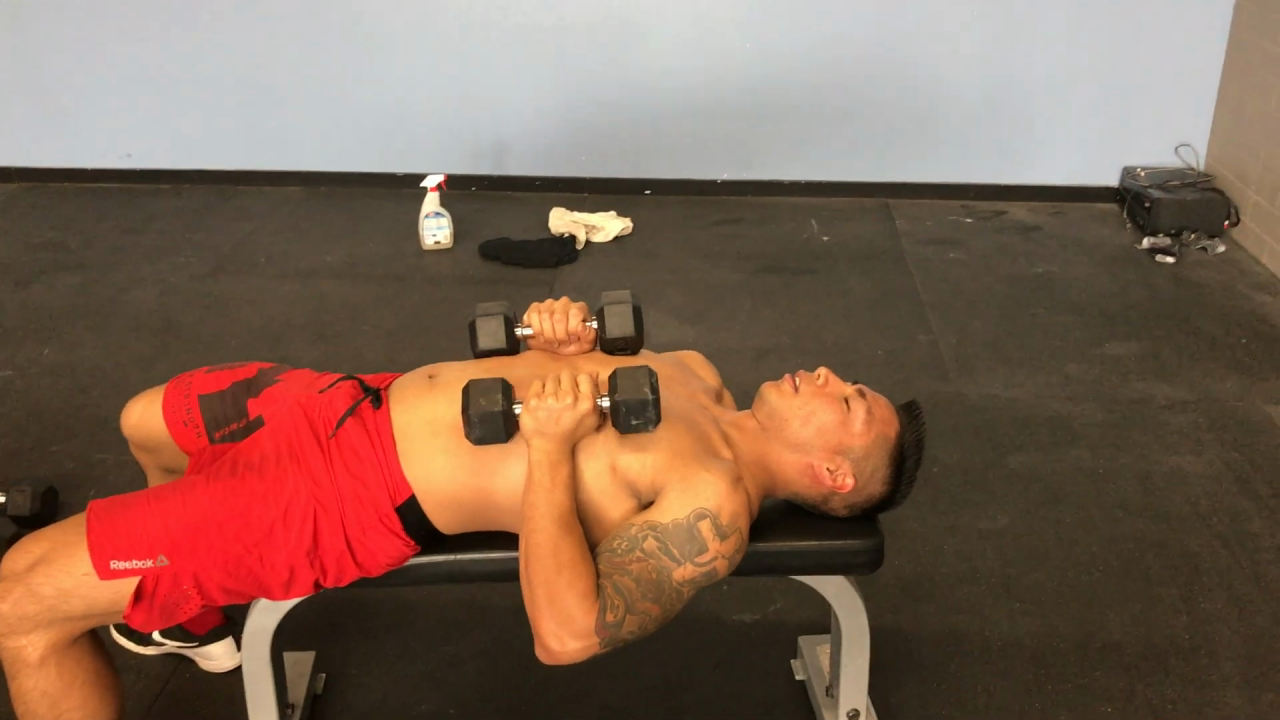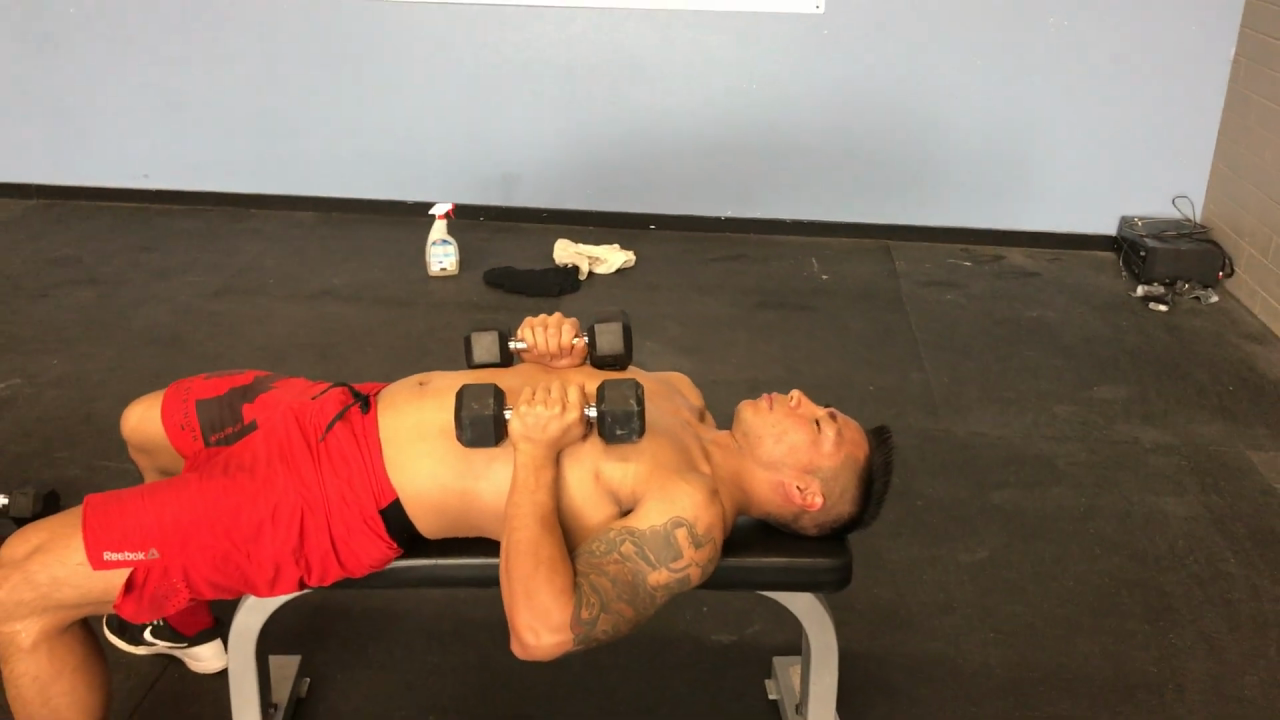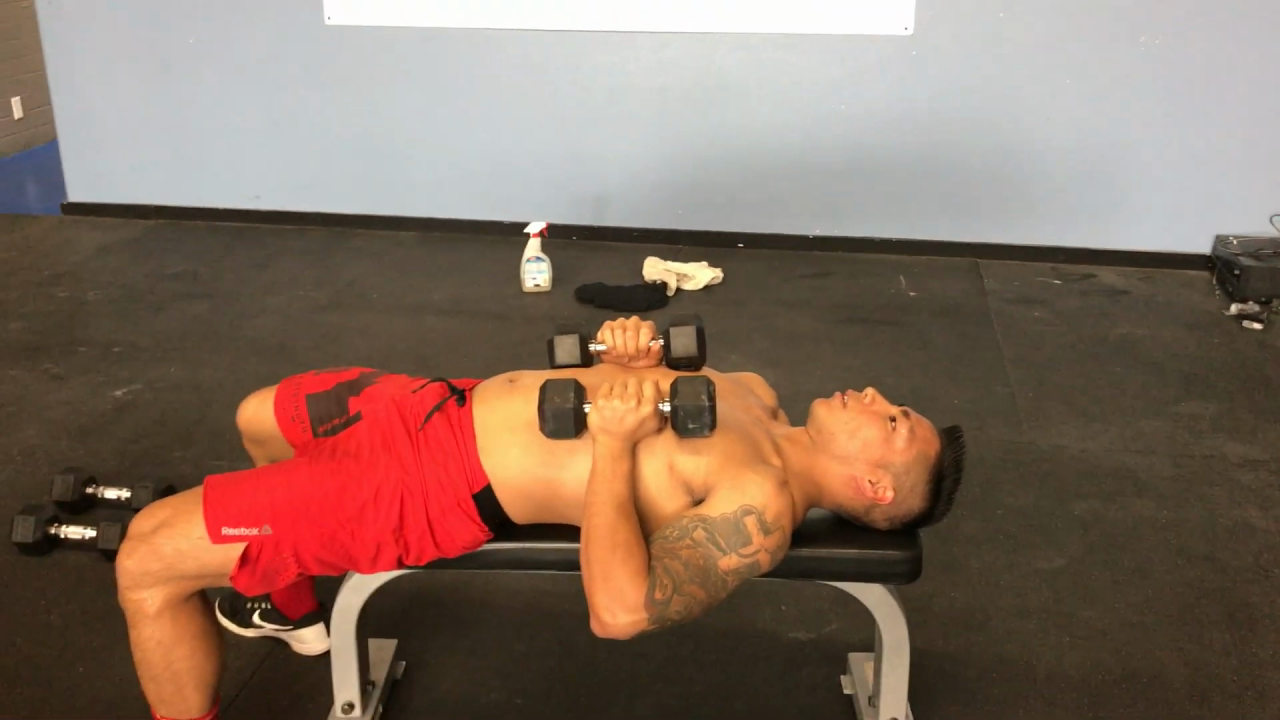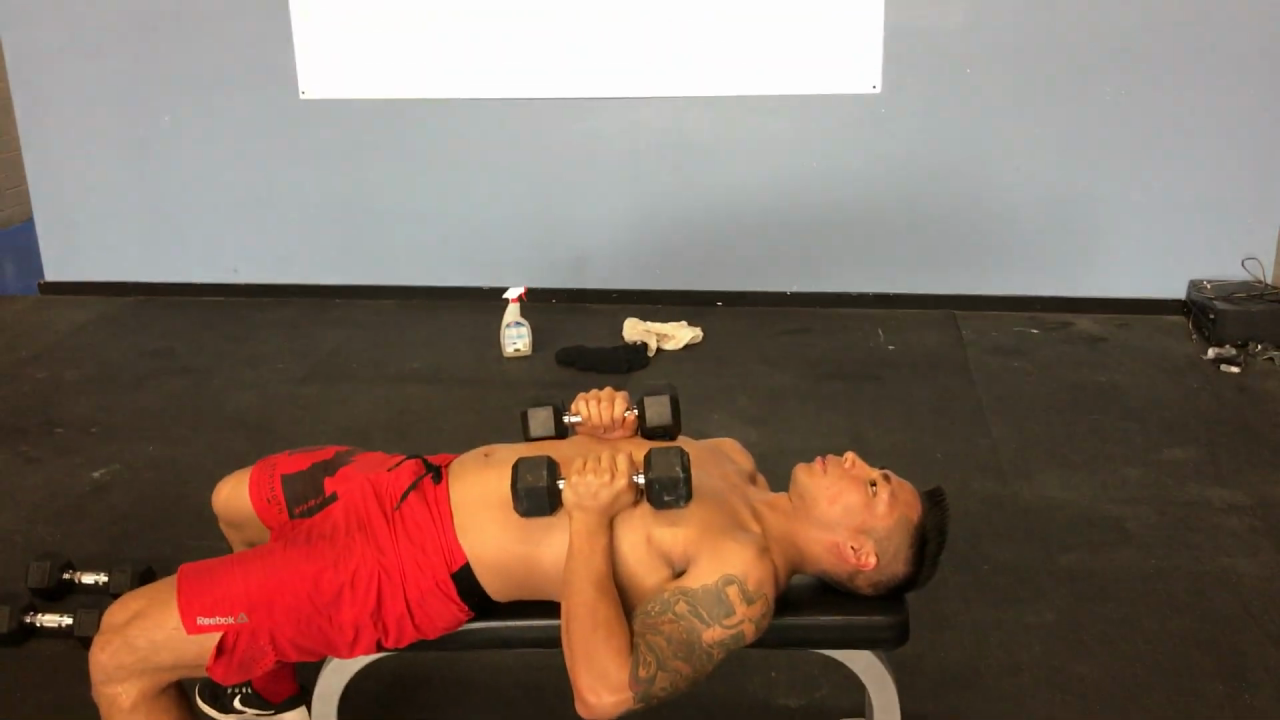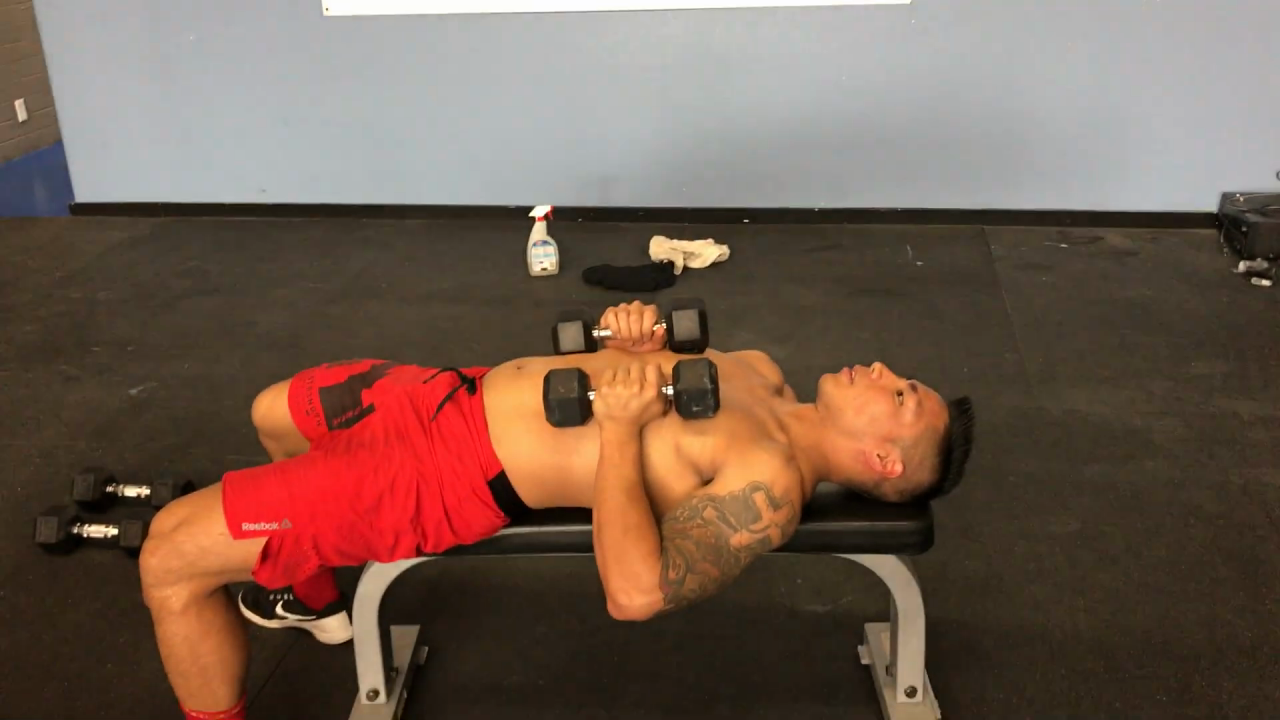
dt=1s
person 1, frame 1
left shoulder: (713, 510)
right shoulder: (698, 377)
left elbow: (565, 633)
right elbow: (584, 376)
left wrist: (549, 443)
right wrist: (560, 334)
left hip: (356, 496)
right knee: (148, 423)
right ankle: (189, 616)
person 1, frame 2
left shoulder: (690, 520)
right shoulder: (679, 394)
left elbow: (539, 629)
left wrist: (535, 451)
right wrist: (549, 352)
left hip: (344, 498)
right knee: (147, 426)
right ankle: (182, 618)
person 1, frame 3
left shoulder: (761, 508)
right shoulder: (755, 395)
left elbow: (617, 610)
left wrist: (614, 442)
right wrist: (630, 352)
left hip: (440, 484)
left knee: (148, 559)
right knee: (259, 419)
right ankle: (289, 605)
person 1, frame 4
left shoulder: (742, 578)
right shoulder: (734, 462)
left wrist: (590, 518)
right wrist: (603, 431)
left hip: (417, 565)
left knee: (121, 649)
right knee: (235, 500)
person 1, frame 5
left shoulder: (769, 489)
right shoulder: (761, 374)
left elbow: (634, 591)
left wrist: (619, 427)
right wrist: (633, 340)
left hip: (453, 474)
right hip: (468, 393)
left knee: (172, 557)
right knee: (275, 413)
right ankle: (314, 595)
